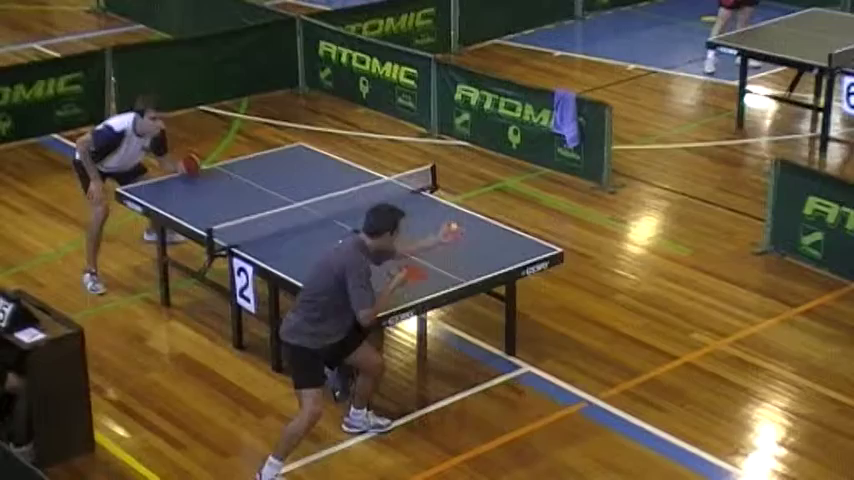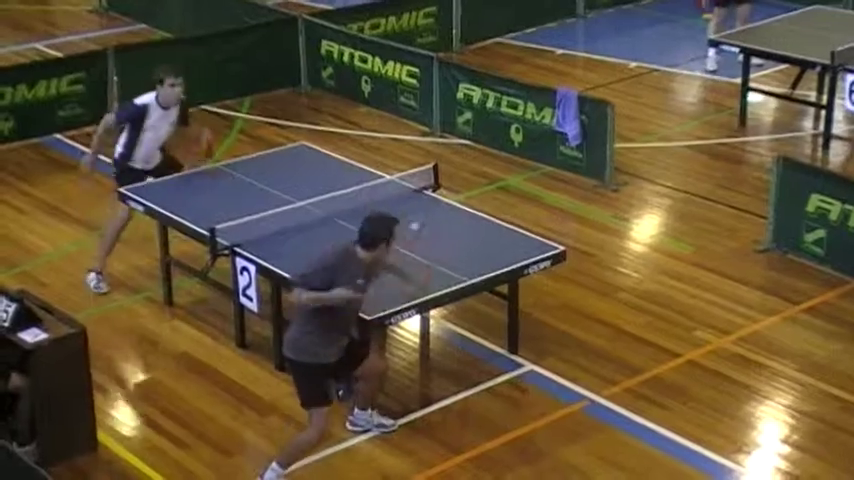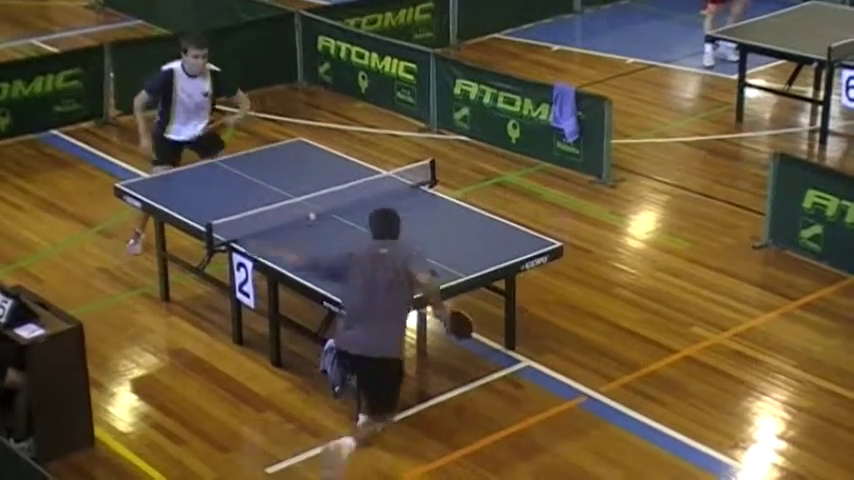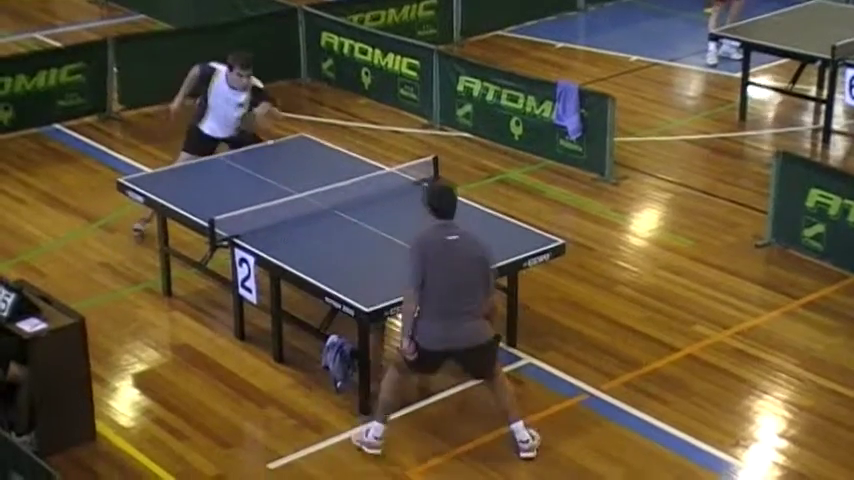
dt=0.4s
person 1, frame 1
left shoulder: (362, 242)
right shoulder: (355, 261)
left elbow: (396, 251)
right elbow: (367, 317)
left wrist: (436, 240)
right wrist: (394, 284)
left hip: (334, 328)
right hip: (305, 336)
left knee: (374, 365)
right knee: (312, 411)
left ankle: (357, 416)
person 1, frame 2
left shoulder: (367, 258)
right shoulder: (334, 261)
left elbow: (382, 265)
right elbow: (296, 296)
left wrist: (405, 276)
right wrist: (328, 297)
left hip: (337, 340)
right hip: (308, 351)
left knee: (377, 368)
right knee: (319, 426)
left ankle: (359, 417)
person 1, frame 3
left shoulder: (354, 257)
right shoulder: (408, 256)
left elbow: (311, 265)
right elbow: (424, 280)
right wrist: (440, 306)
left hip: (347, 344)
right hip: (384, 349)
left knee: (369, 377)
right knee: (381, 417)
left ankle: (364, 424)
right ankle: (344, 447)
person 1, frame 4
left shoulder: (422, 242)
right shoulder: (477, 245)
left elbow: (413, 293)
right elbow: (491, 298)
left wrist: (405, 334)
right wrist: (487, 326)
left hip: (431, 335)
right hip: (474, 334)
left knee: (397, 369)
right knee: (495, 378)
left ankle: (374, 434)
right ankle: (524, 438)
person 2, frame 1
left shoulder: (157, 132)
right shoulder: (116, 130)
left elbow: (165, 161)
right elbow: (81, 144)
left wrist: (179, 169)
right wrist: (95, 180)
left hip: (123, 163)
right hip: (91, 163)
right knee: (101, 211)
left ankle: (153, 232)
right ankle: (90, 271)
person 2, frame 2
left shoulder: (179, 103)
right shoulder: (141, 106)
left elbow: (184, 127)
right elbow: (107, 122)
left wrist: (203, 137)
right wrist: (92, 154)
left hip: (156, 157)
right hip: (130, 163)
right knee: (123, 214)
right ankle: (96, 272)
person 2, frame 3
left shoulder: (214, 74)
right shoulder: (168, 73)
left elbow: (241, 98)
right elbow: (139, 101)
left wrist: (239, 116)
right wrist: (144, 137)
left hip: (203, 132)
right hip: (168, 134)
right ankle: (138, 233)
person 2, frame 4
left shoulder: (255, 89)
right shoulder: (213, 71)
left elbow: (272, 111)
right elbow: (195, 71)
left wrist: (264, 111)
right wrist: (179, 98)
left hip: (238, 131)
right hip: (204, 128)
right ankle: (148, 218)
